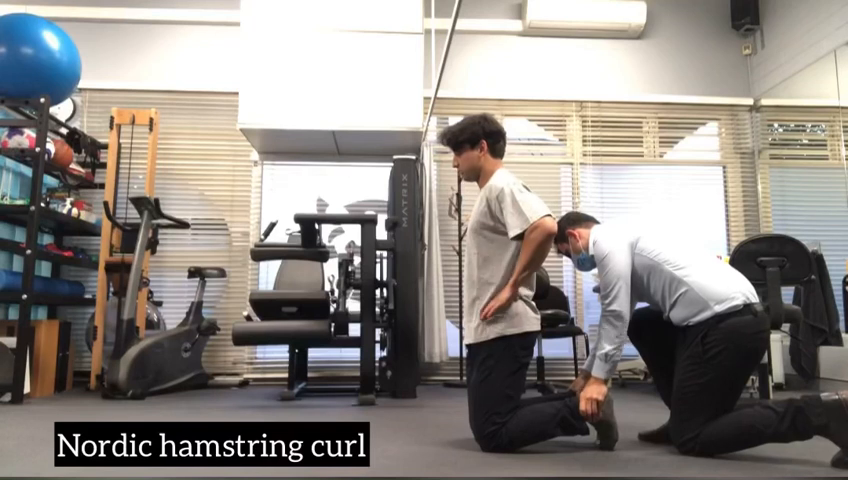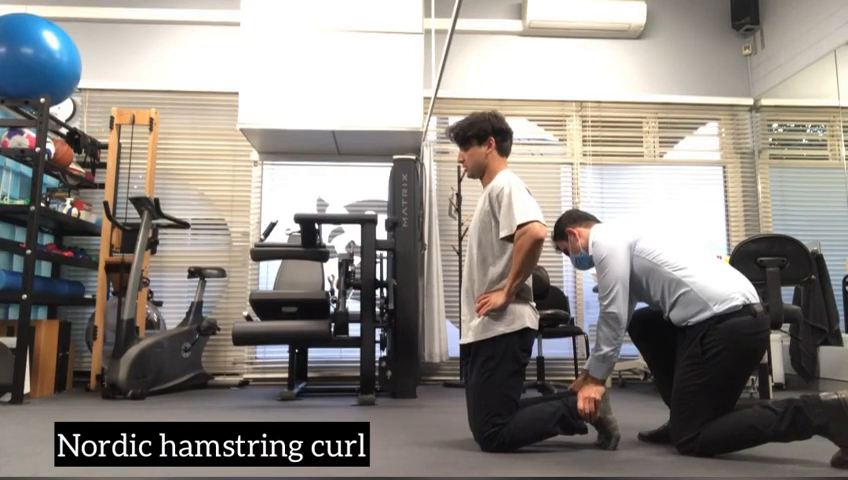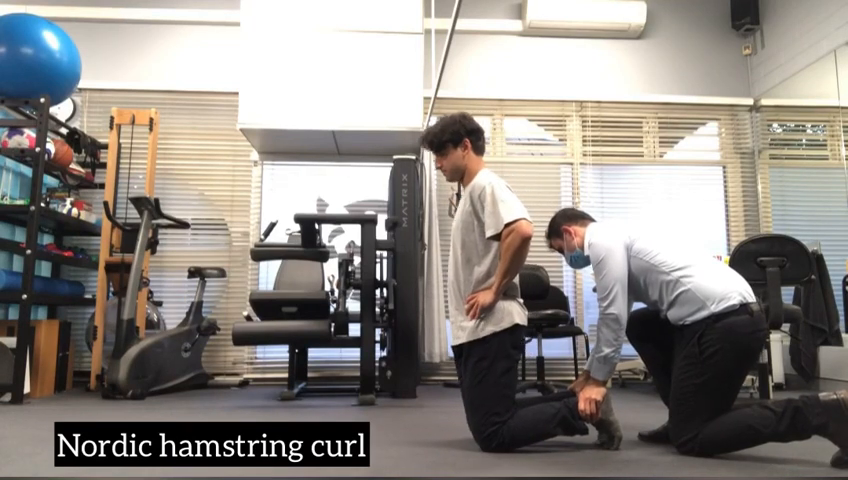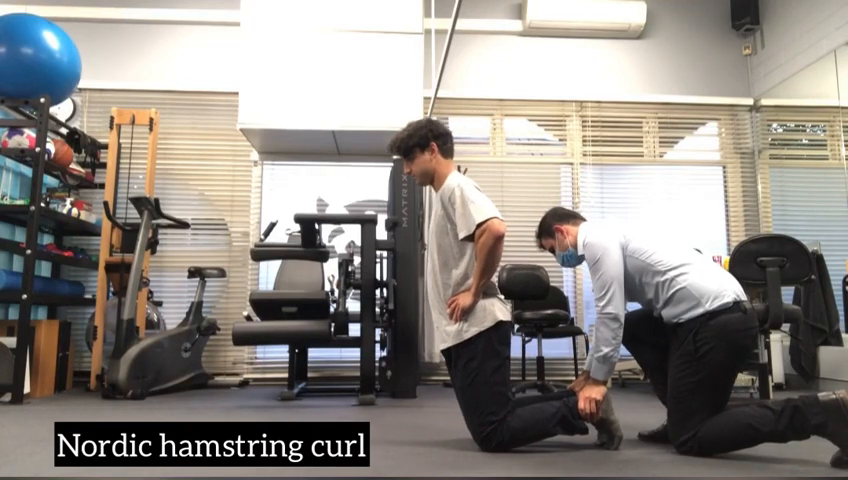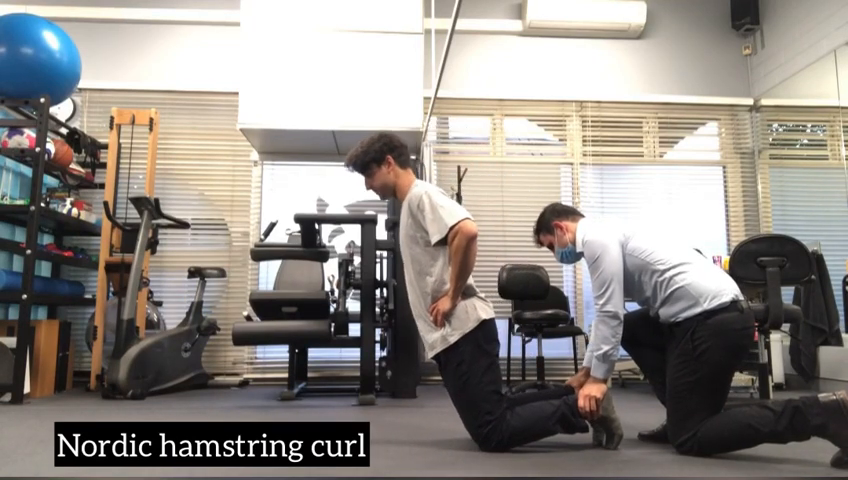
dt=1s
person 1, frame 1
left shoulder: (502, 186)
right shoulder: (489, 192)
left elbow: (545, 228)
left wrist: (512, 288)
left hip: (503, 328)
right hip: (489, 329)
left knee: (492, 434)
right knee: (489, 421)
right ankle: (578, 402)
person 1, frame 2
left shoulder: (505, 186)
right shoulder: (492, 191)
left elbow: (534, 233)
left wrist: (508, 292)
left hip: (501, 327)
right hip: (484, 329)
left knee: (493, 435)
right knee: (489, 422)
right ankle: (577, 402)
person 1, frame 3
left shoulder: (486, 186)
right shoulder: (472, 192)
left elbow: (521, 231)
left wrist: (495, 290)
left hip: (491, 325)
right hip: (474, 328)
left knee: (493, 434)
right knee: (489, 421)
right ankle: (576, 401)
person 1, frame 4
left shoulder: (456, 188)
right shoulder: (445, 194)
left elbow: (494, 230)
left wrist: (474, 292)
left hip: (476, 326)
right hip: (462, 329)
left knee: (493, 434)
right knee: (492, 419)
left ankle: (583, 408)
right ankle: (576, 401)
person 1, frame 5
left shoulder: (421, 195)
right shoulder: (411, 204)
left elbow: (467, 232)
left wrist: (452, 295)
left hip: (461, 328)
right hip: (450, 332)
left knee: (492, 433)
right knee: (491, 417)
right ankle: (576, 398)
person 2, frame 1
left shoulder: (607, 238)
right shoulder: (622, 242)
left elbow: (616, 315)
right elbow: (616, 318)
left wrist: (598, 377)
right wrist: (587, 372)
left hip: (727, 325)
right hip: (728, 317)
left knee: (691, 438)
right knee: (640, 325)
left ankle: (823, 413)
right ankle: (684, 413)
person 2, frame 2
left shoulder: (606, 239)
right shoulder: (621, 240)
left elbow: (613, 316)
right elbow: (620, 317)
left wrist: (596, 378)
right wrist: (589, 372)
left hip: (727, 325)
right hip: (732, 316)
left knee: (691, 439)
right knee: (641, 325)
left ankle: (823, 413)
right ankle: (685, 415)
person 2, frame 3
left shoulder: (602, 239)
right shoulder: (616, 239)
left elbow: (613, 316)
right elbow: (618, 318)
left wrist: (597, 380)
right wrist: (588, 372)
left hip: (724, 323)
right hip: (730, 315)
left knee: (690, 439)
right knee: (638, 326)
left ankle: (822, 413)
right ankle: (685, 415)
person 2, frame 4
left shoulder: (597, 238)
right shoulder: (610, 238)
left elbow: (611, 315)
right elbow: (613, 315)
left wrist: (598, 379)
right wrist: (587, 372)
left hip: (716, 322)
right hip: (718, 314)
left knee: (690, 438)
right knee: (632, 329)
left ankle: (822, 413)
right ankle: (682, 415)
person 2, frame 5
left shoulder: (597, 237)
right shoulder: (608, 236)
left elbow: (610, 313)
right elbow: (609, 313)
left wrist: (598, 377)
right wrist: (586, 369)
left hip: (713, 321)
right hip: (715, 314)
left knee: (690, 438)
right knee: (630, 330)
right ankle: (681, 414)
